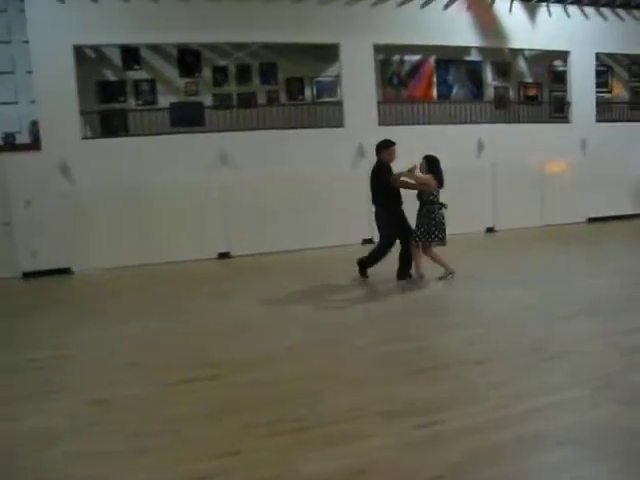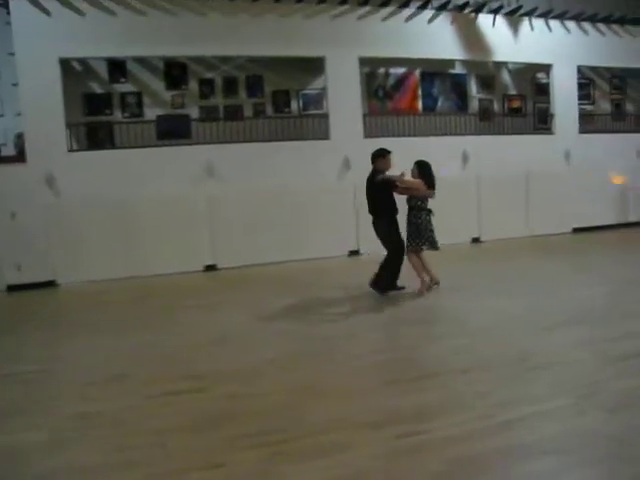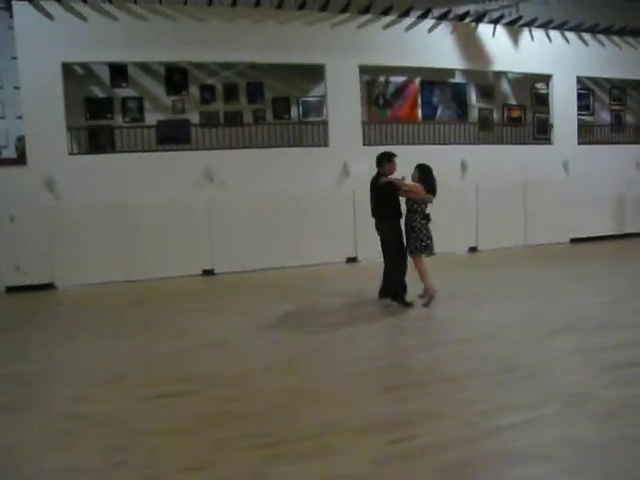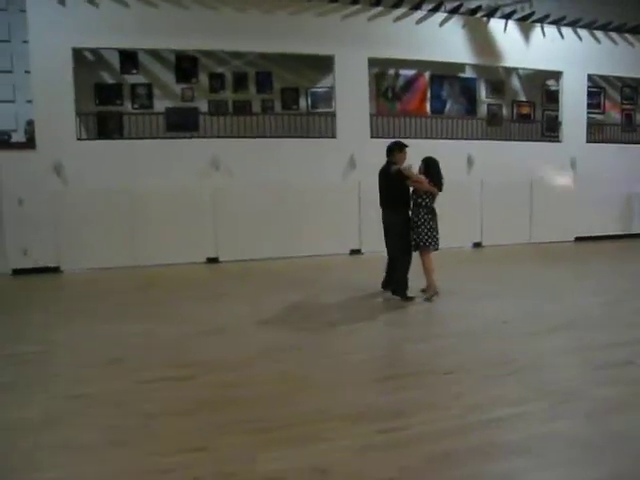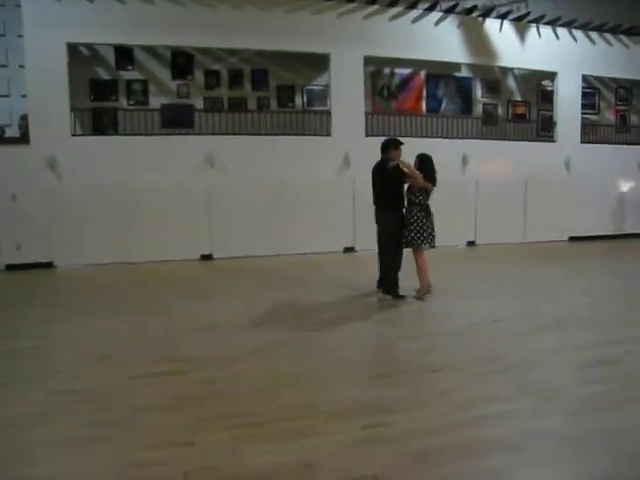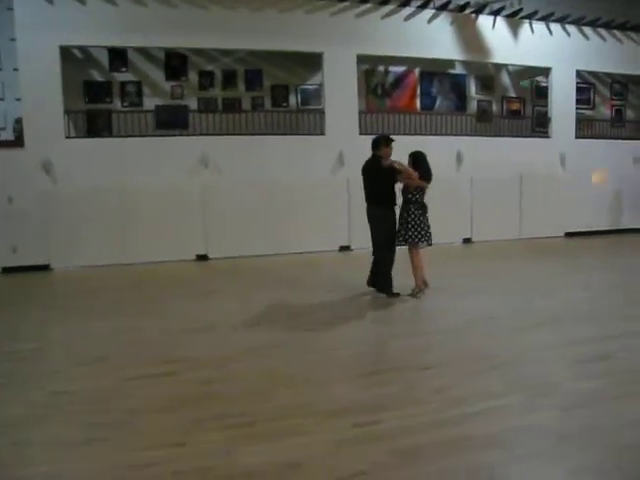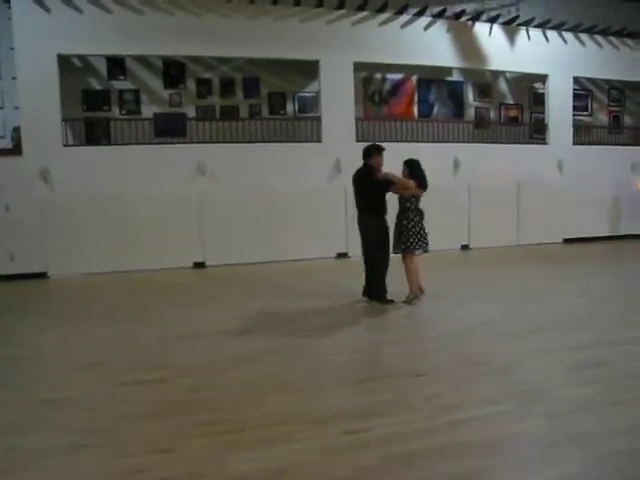
dt=0.2s
person 1, frame 1
left shoulder: (384, 168)
right shoulder: (381, 168)
left elbow: (394, 180)
right elbow: (398, 183)
left wrist: (406, 173)
right wrist: (422, 187)
left hip: (395, 210)
right hip: (386, 212)
left knee: (408, 238)
right knee: (387, 243)
left ankle: (404, 272)
right ankle: (364, 264)
person 1, frame 2
left shoulder: (378, 177)
right shoulder: (377, 177)
right elbow: (398, 189)
left hip: (387, 219)
right hip: (383, 221)
left knee: (398, 250)
right knee: (395, 251)
left ankle: (390, 283)
right ankle: (378, 282)
person 1, frame 3
left shoulder: (380, 181)
right shoulder: (382, 181)
right elbow: (403, 193)
right wrist: (425, 197)
left hip: (386, 223)
right hip: (388, 224)
left knee: (392, 259)
right knee: (398, 259)
left ankle: (386, 290)
right ankle: (398, 294)
person 1, frame 4
left shoulder: (387, 169)
right shoulder: (394, 170)
left hip: (391, 214)
right hip: (397, 215)
left knee: (395, 250)
right knee: (403, 252)
left ankle: (389, 282)
right ankle: (399, 288)
person 1, frame 5
left shoulder: (379, 167)
right shoulder: (390, 167)
right elbow: (414, 180)
right wrist: (426, 185)
left hip: (383, 212)
right hip: (391, 213)
left knee: (386, 249)
right knee: (394, 250)
left ankle: (383, 282)
right ankle: (390, 287)
person 1, frame 6
left shoulder: (369, 165)
right shoulder: (382, 165)
right elbow: (405, 177)
right wrist: (412, 176)
left hip: (374, 210)
right hip: (383, 211)
left knee: (379, 247)
right knee: (386, 248)
left ankle: (375, 280)
right ankle: (384, 286)
person 1, frame 7
left shoulder: (359, 174)
right shoulder: (373, 175)
right elbow: (400, 186)
right wrist: (412, 188)
left hip: (364, 219)
right hip: (375, 220)
left knee: (371, 256)
right knee: (381, 257)
left ankle: (370, 290)
right ankle: (378, 294)
person 2, frame 1
left shoulder: (430, 178)
right shoulder: (425, 180)
left elbow: (416, 178)
left hip: (432, 215)
right hip: (426, 215)
left knee: (415, 243)
right knee: (426, 248)
person 2, frame 2
left shoulder: (420, 183)
right shoulder: (416, 186)
left elbow: (404, 182)
right elbow: (402, 190)
left hip: (420, 220)
right hip: (416, 220)
left knee: (411, 253)
right knee: (417, 253)
left ankle: (424, 281)
right ankle: (433, 278)
person 2, frame 3
left shoulder: (418, 187)
right shoulder: (419, 190)
left elbow: (403, 185)
left wrist: (389, 179)
left hip: (417, 224)
right hip: (416, 224)
left knee: (417, 259)
right knee: (417, 258)
left ankle: (430, 289)
right ankle: (428, 288)
person 2, frame 4
left shoulder: (424, 180)
right shoulder: (432, 184)
left elbow: (412, 177)
left hip: (422, 218)
right hip: (427, 218)
left knee: (425, 254)
right knee: (425, 253)
left ankle: (432, 287)
right ankle: (430, 285)
person 2, frame 5
right shoulder: (428, 180)
left hip: (416, 216)
right hip: (422, 215)
left knee: (418, 252)
right knee: (420, 252)
left ankle: (424, 286)
right ankle: (426, 283)
person 2, frame 6
left shoulder: (415, 176)
right shoulder: (423, 178)
left hip: (412, 214)
right hip: (417, 214)
left knee: (414, 251)
right knee: (415, 250)
left ankle: (419, 284)
right ankle: (422, 281)
person 2, frame 7
left shoulder: (413, 184)
right shoulder: (411, 185)
left hip: (410, 221)
right hip: (409, 221)
left knee: (408, 257)
right knee: (410, 257)
left ankle: (413, 291)
right ankle: (418, 287)
